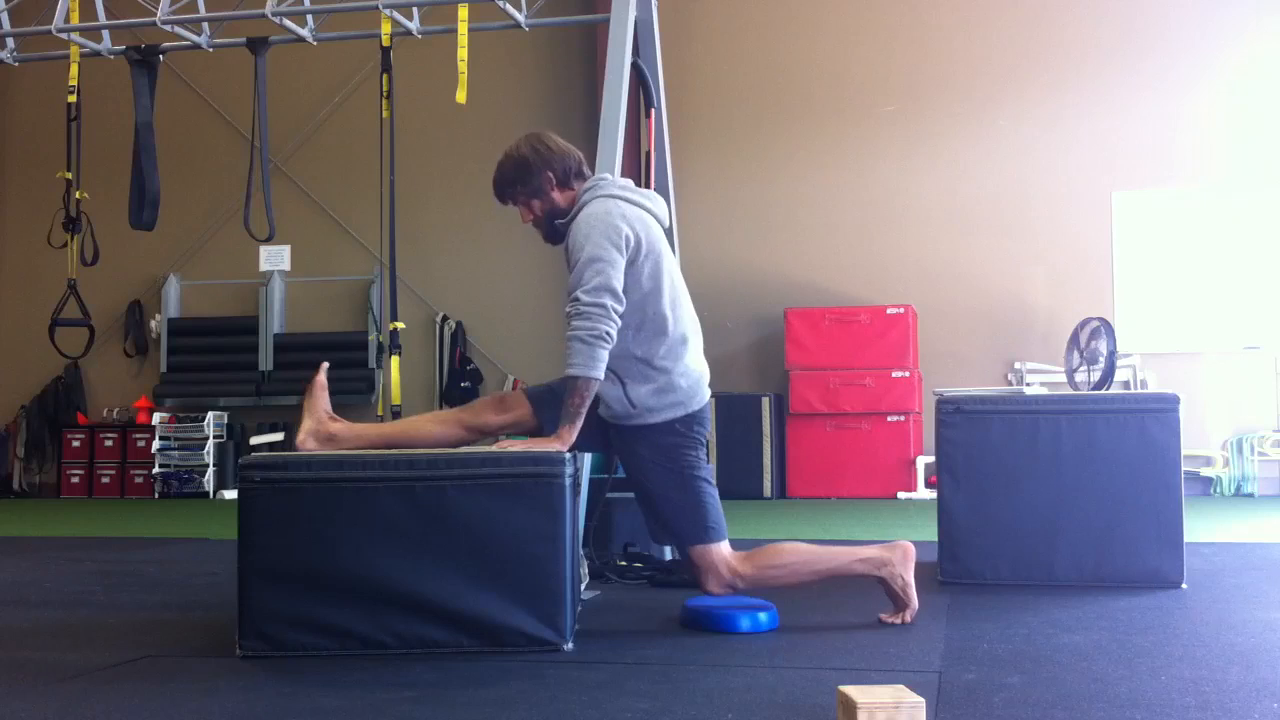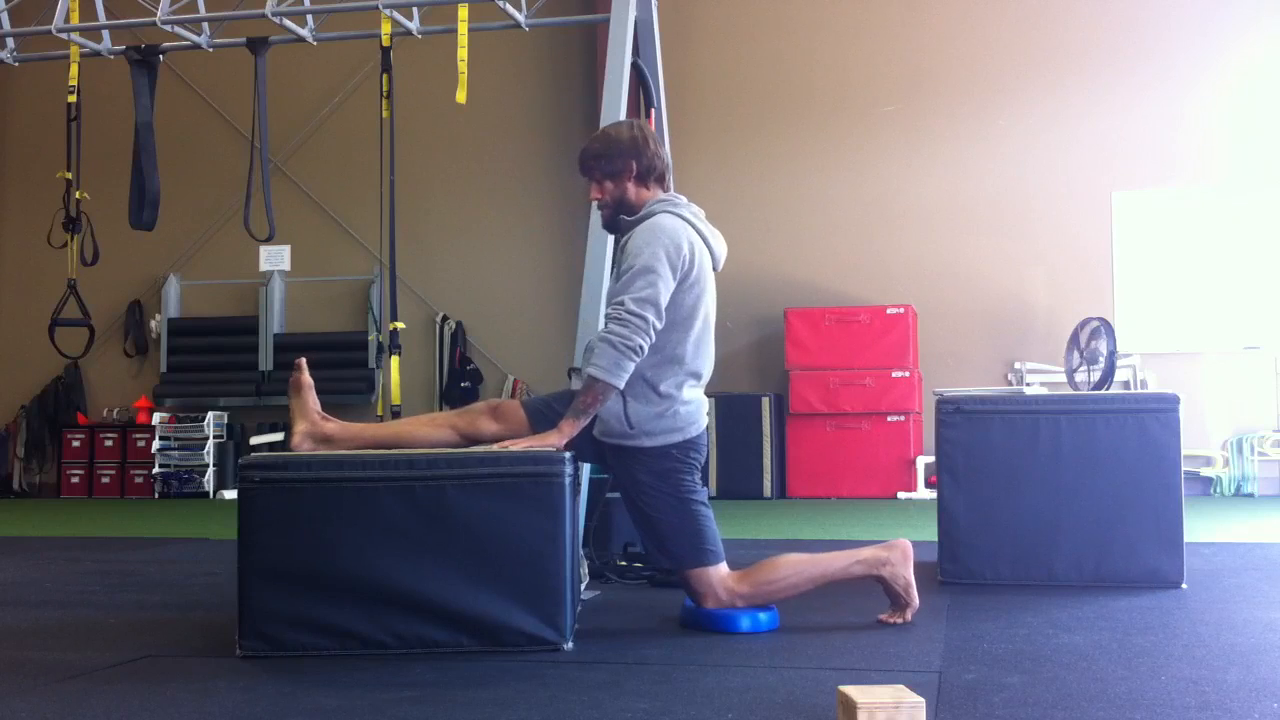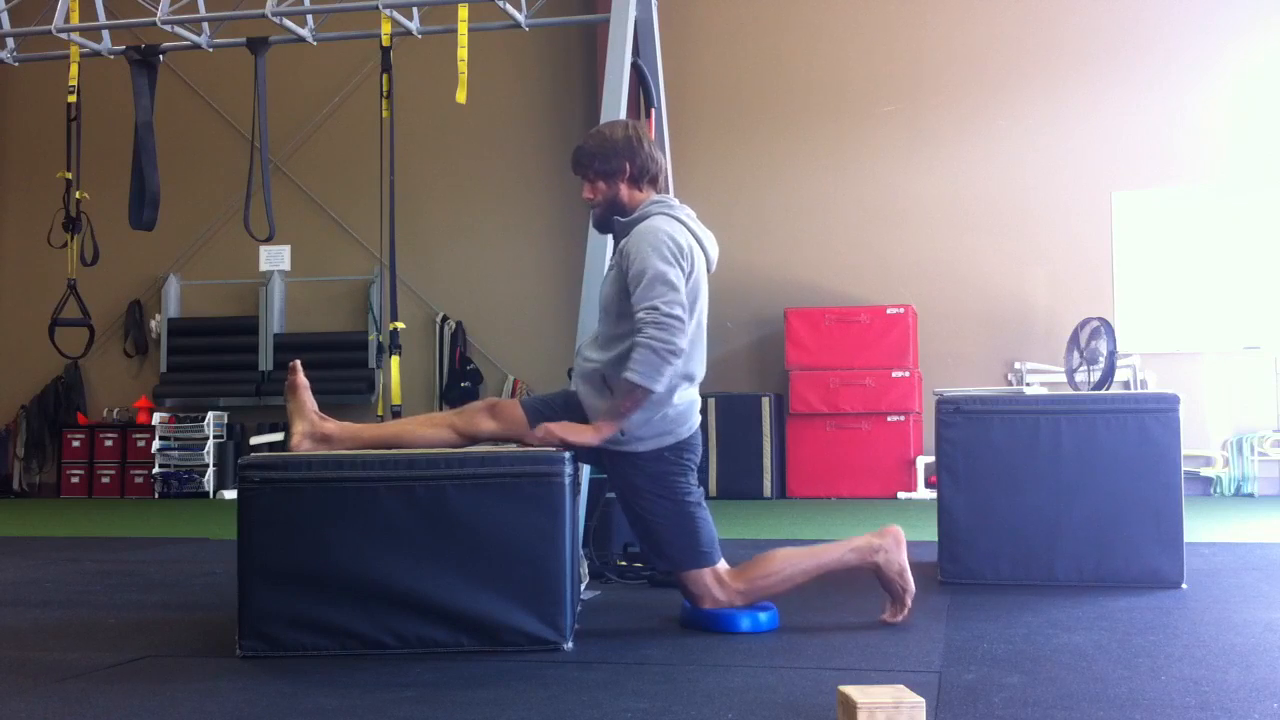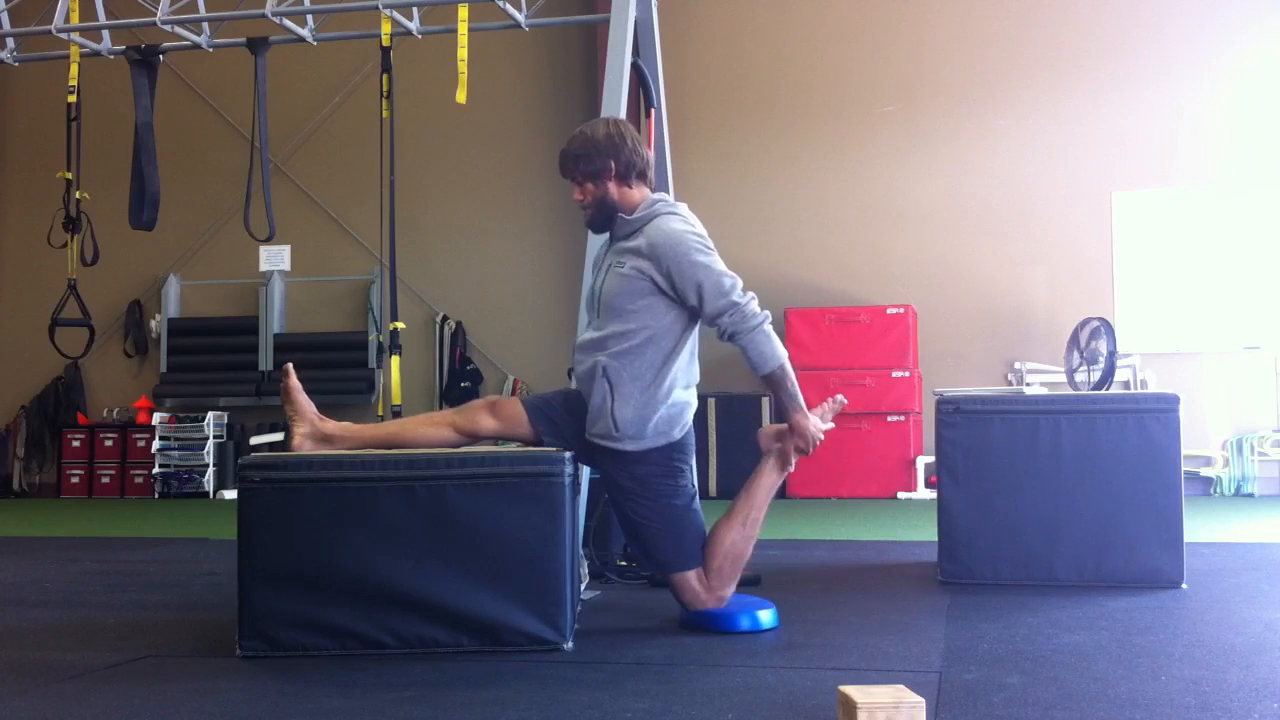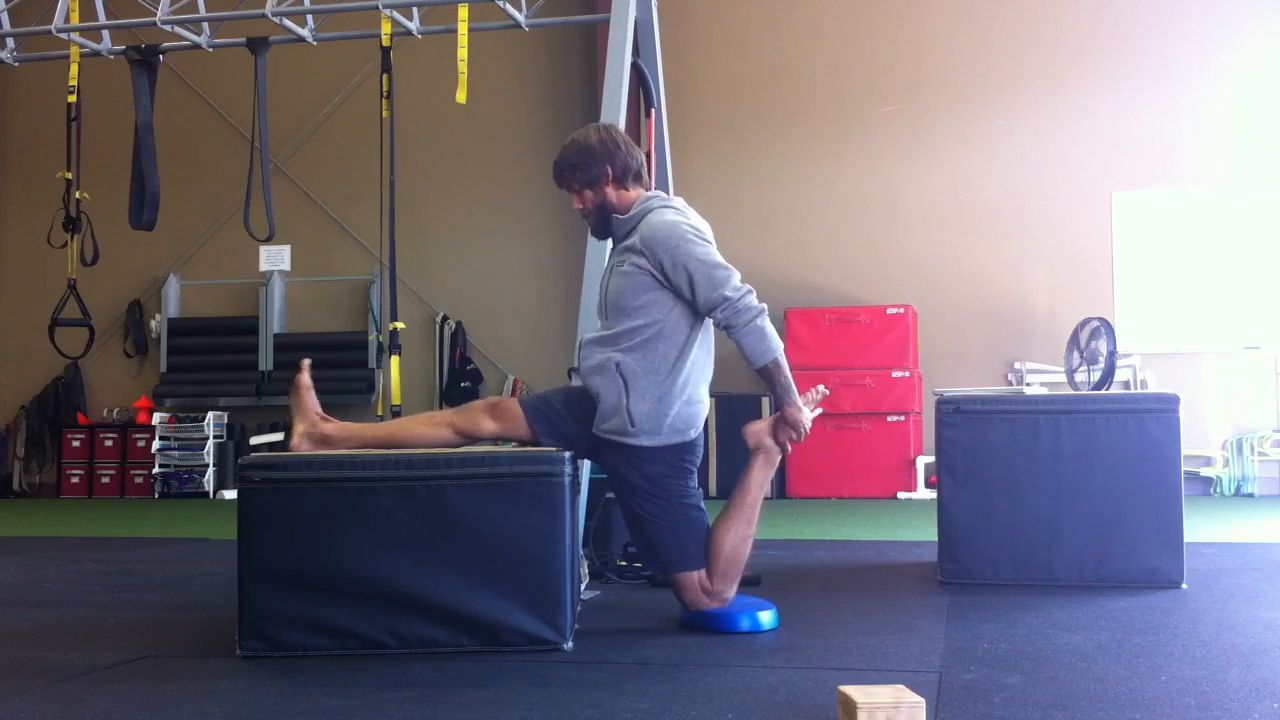
dt=0.7s
person 1, frame 1
left shoulder: (597, 219)
right shoulder: (613, 210)
left elbow: (593, 332)
left wrist: (563, 433)
left hip: (657, 411)
right hip: (636, 395)
left knee: (723, 577)
right knee: (492, 411)
left ankle: (883, 560)
right ankle: (335, 434)
person 1, frame 2
left shoulder: (658, 233)
right shoulder: (667, 228)
left elbow: (622, 343)
left wrist: (563, 430)
left hip: (650, 432)
right hip: (639, 415)
left knee: (719, 595)
right knee: (487, 418)
left ankle: (881, 559)
right ankle: (330, 434)
person 1, frame 3
left shoulder: (655, 236)
right shoulder: (653, 230)
left elbow: (661, 346)
left wrist: (600, 427)
right wrist: (596, 417)
left hip: (645, 435)
right hip: (619, 414)
left knee: (719, 593)
right knee: (487, 416)
left ankle: (873, 549)
right ankle: (328, 435)
person 1, frame 4
left shoulder: (668, 235)
right shoulder: (624, 238)
left elbow: (746, 321)
left wrist: (797, 414)
left hip: (644, 437)
right hip: (599, 413)
left knee: (708, 593)
right knee: (486, 416)
right ankle: (330, 435)
person 1, frame 5
left shoulder: (664, 228)
right shoulder: (634, 234)
left elbow: (743, 312)
left wrist: (788, 406)
left hip: (651, 433)
right hip: (603, 408)
left knee: (708, 594)
right knee: (486, 418)
right ankle: (328, 435)
